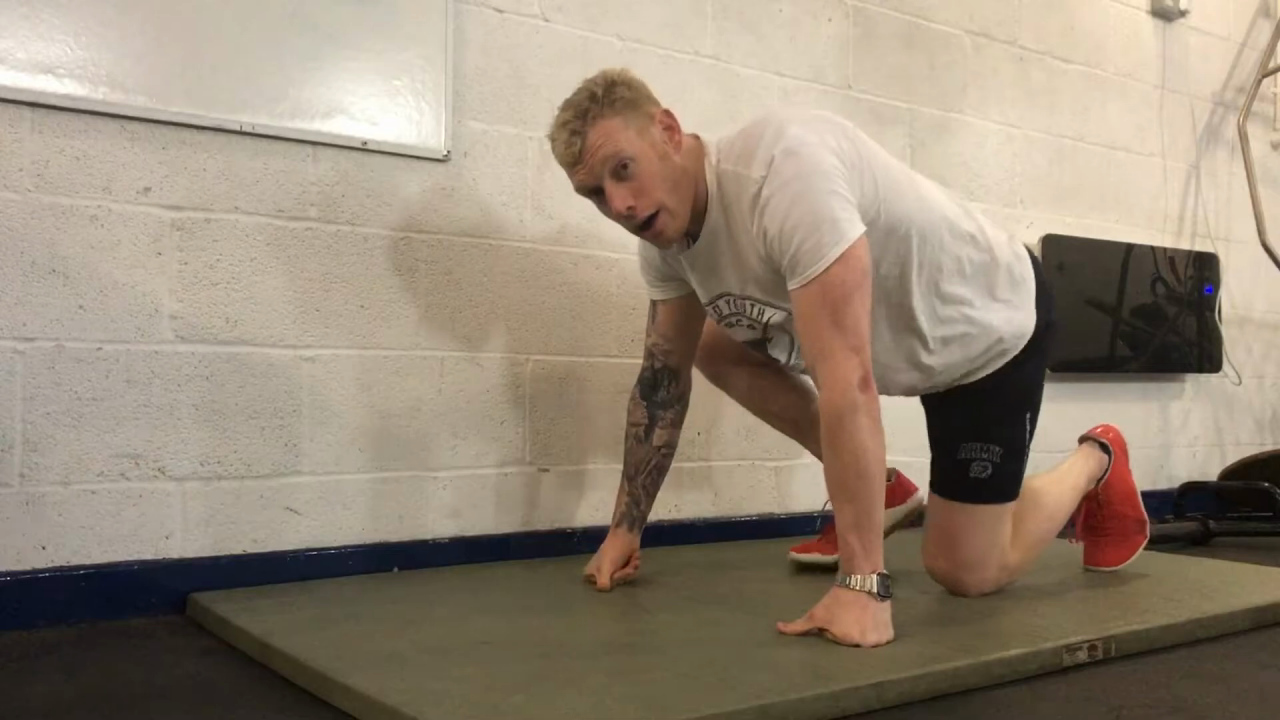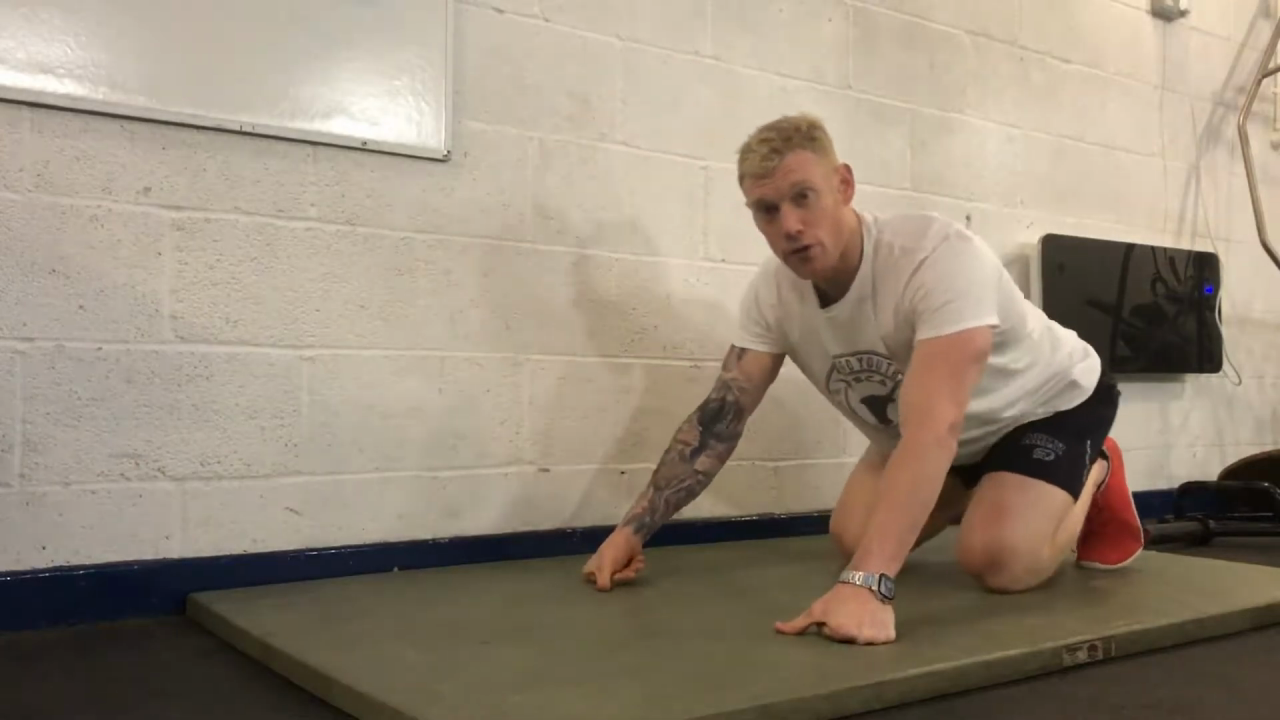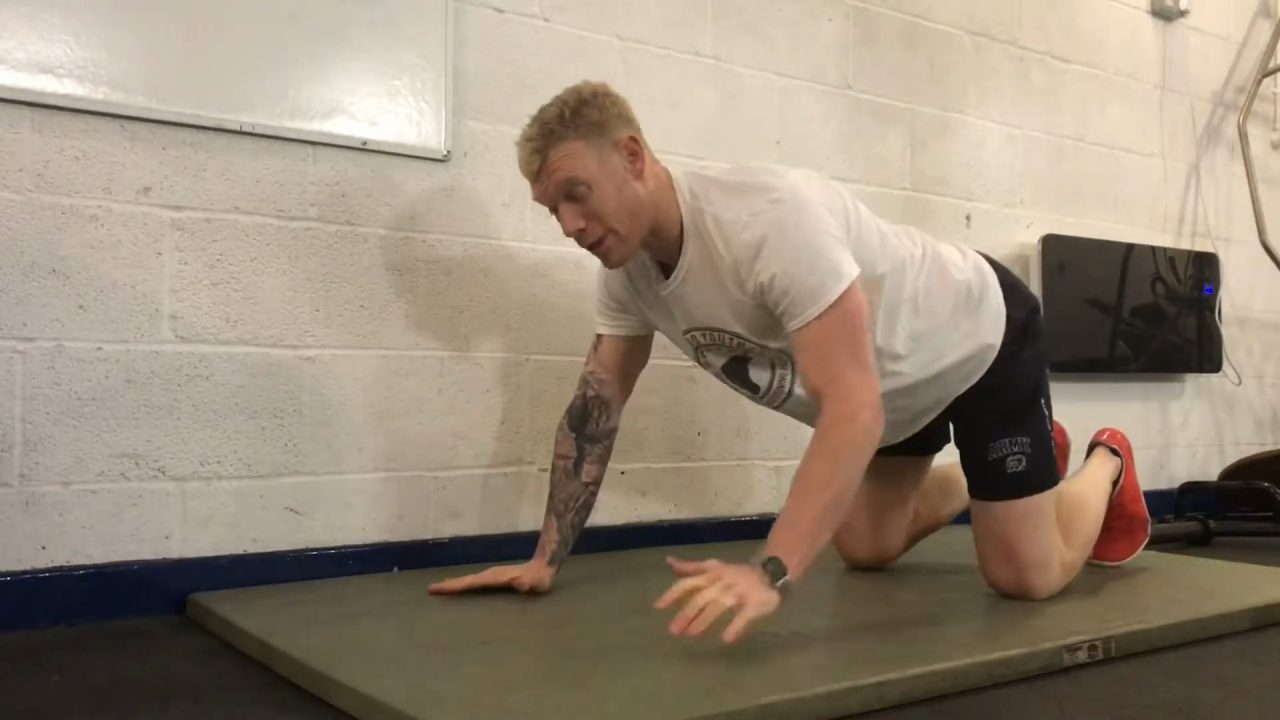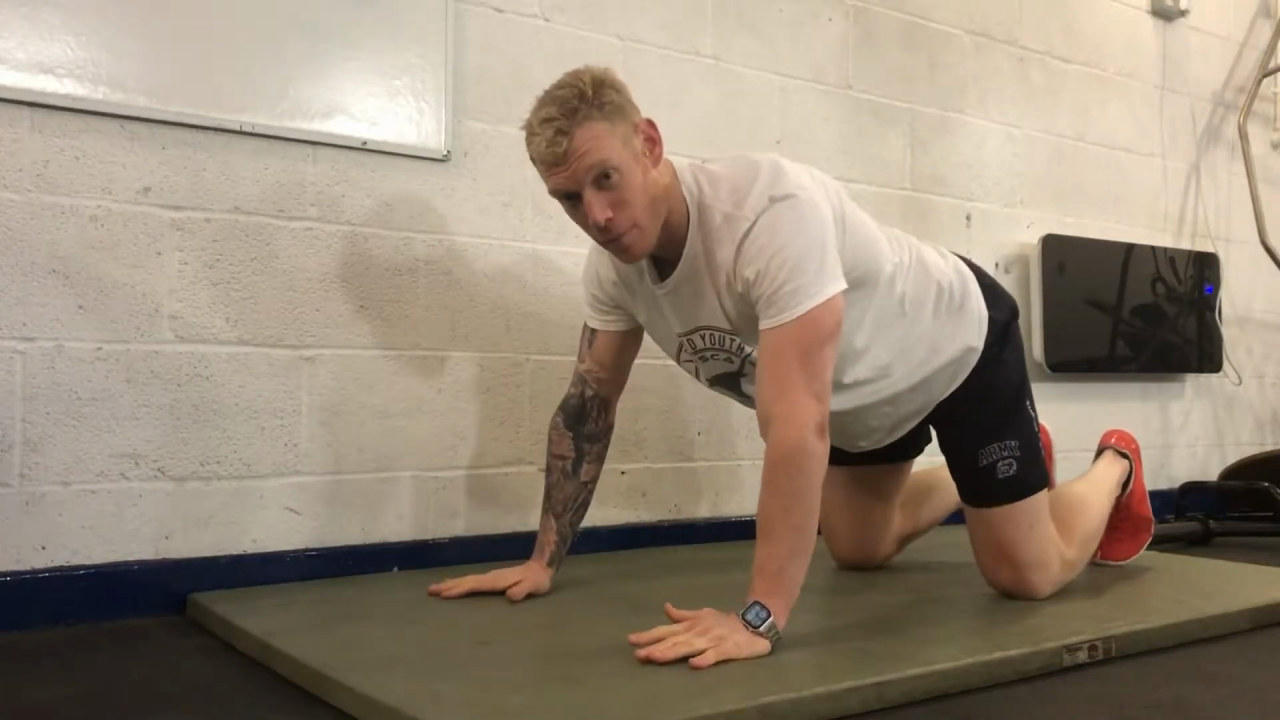
dt=1s
person 1, frame 1
left shoulder: (783, 170)
right shoulder: (662, 232)
left elbow: (847, 383)
right elbow: (663, 375)
left wrist: (864, 584)
right wrist: (626, 529)
left hip: (987, 324)
right hip: (894, 317)
left knee: (967, 571)
right knee: (713, 349)
left ankle: (1094, 462)
right ankle: (861, 490)
person 1, frame 2
left shoulder: (941, 257)
right shoulder: (773, 292)
left elbow: (935, 427)
right elbow: (722, 414)
left wrist: (868, 584)
right wrist: (634, 530)
left hip: (1052, 398)
left knee: (999, 561)
right knee: (853, 539)
left ankle: (1090, 474)
right ankle: (975, 489)
person 1, frame 3
left shoulder: (769, 221)
right shoulder: (626, 266)
left elbow: (853, 411)
right elbow: (595, 407)
left wrist: (766, 572)
right wrist: (546, 559)
left hip: (977, 339)
right hip: (887, 376)
left knee: (1025, 576)
right knee: (864, 549)
left ankle: (1106, 466)
right ankle: (993, 473)
person 1, frame 4
left shoulder: (772, 212)
right shoulder: (612, 262)
left elbow: (797, 428)
right elbow: (588, 404)
left wrist: (759, 617)
right wrist: (543, 559)
left hip: (958, 343)
right hip: (865, 390)
left knee: (1027, 574)
right knee: (858, 550)
left ankle: (1113, 466)
right ankle: (1007, 468)
